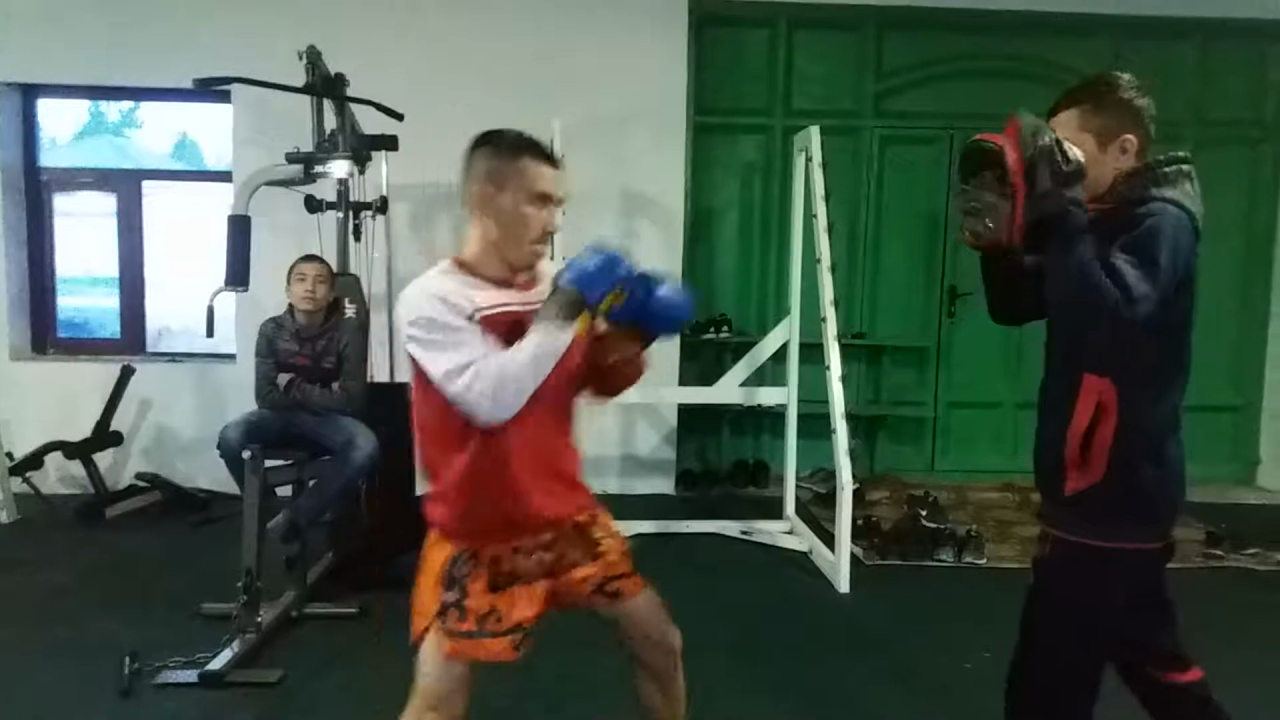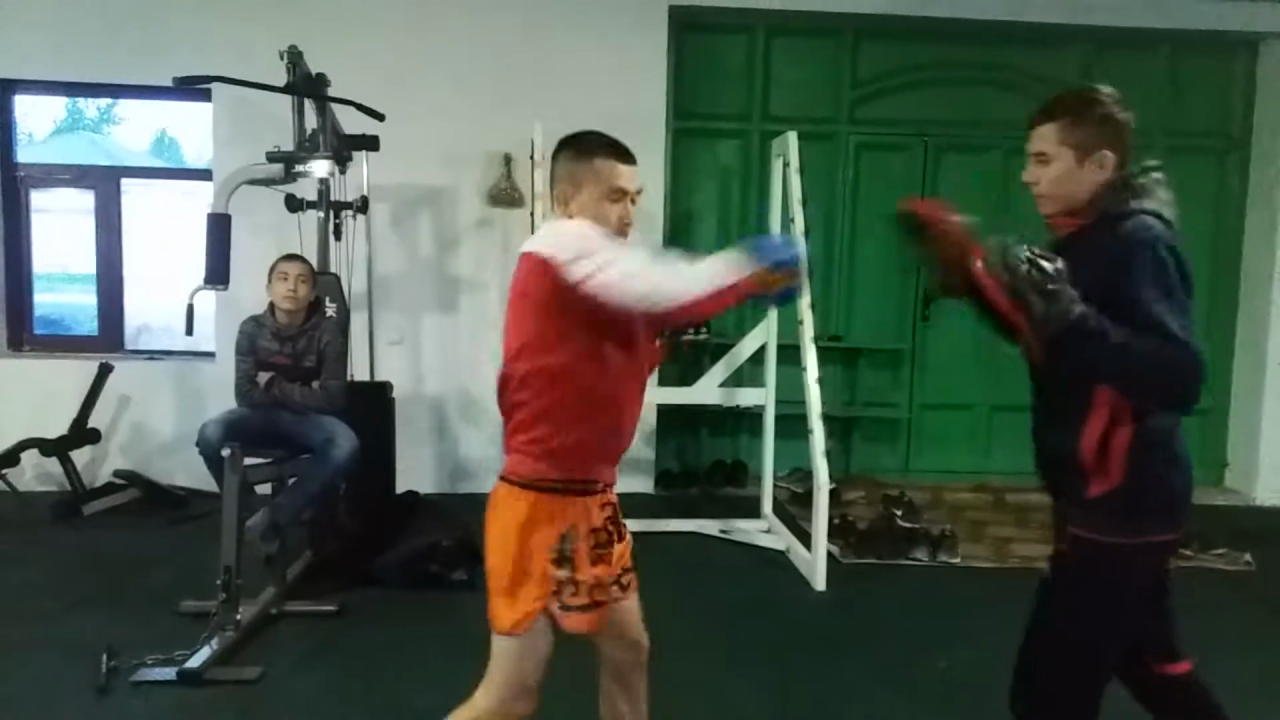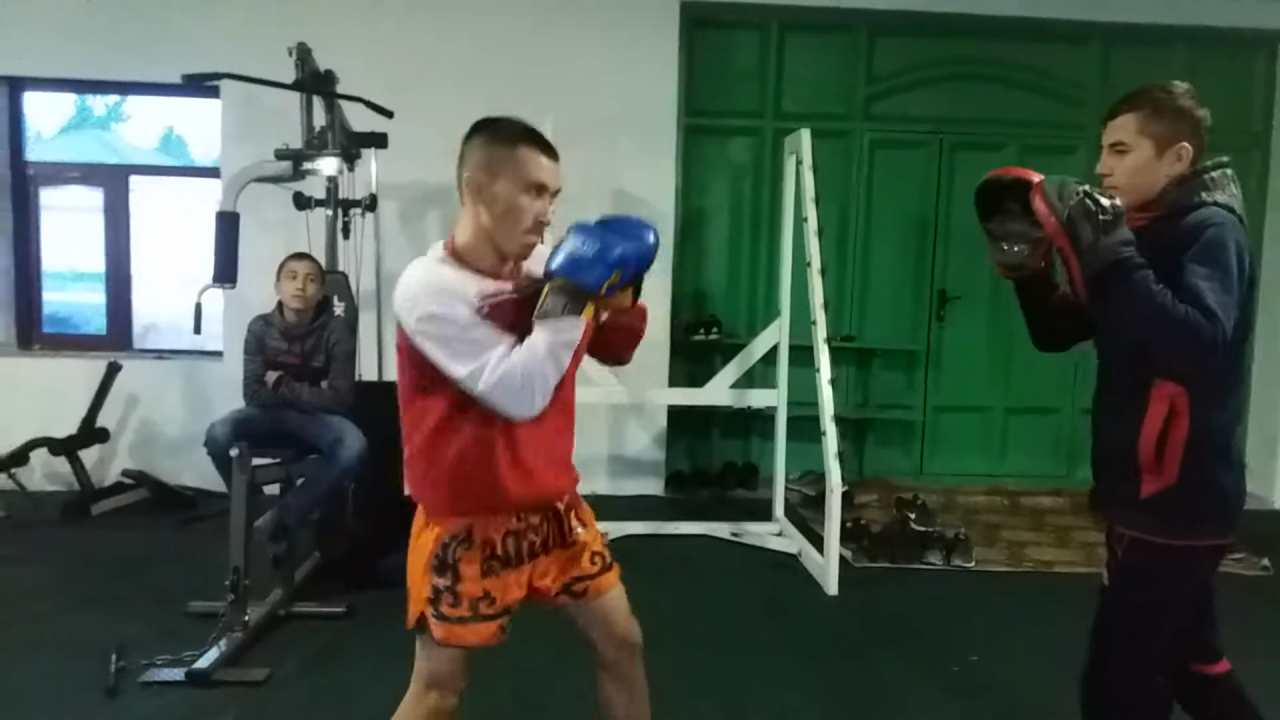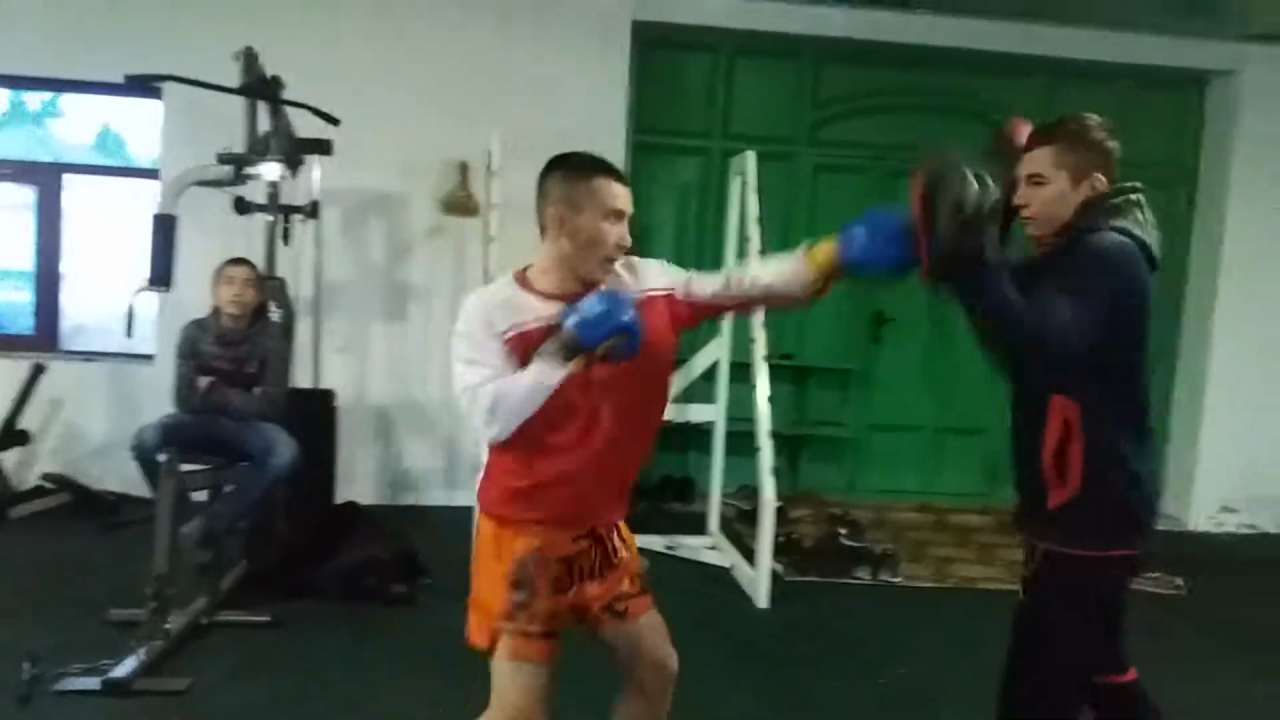
dt=0.5s
person 1, frame 1
left shoulder: (1158, 226)
right shoulder: (1109, 224)
left elbow: (1110, 328)
right elbow: (1013, 306)
left wrist: (1059, 216)
right wrist: (998, 237)
left hip: (1111, 494)
right hip: (1118, 490)
right knee: (1154, 662)
person 1, frame 2
left shoulder: (1140, 242)
right shoulder: (1083, 242)
left elbow: (1174, 378)
right elbow: (1040, 342)
left wrist: (1064, 320)
right wrist: (970, 273)
left hip: (1121, 502)
right hip: (1121, 498)
right knee: (1152, 662)
person 1, frame 3
left shoulder: (1209, 233)
right shoulder: (1147, 234)
left elbow: (1199, 348)
right elbow: (1057, 332)
left wrist: (1111, 260)
right wrist: (1028, 267)
left hip: (1175, 498)
right hip: (1152, 495)
right knee: (1189, 661)
person 1, frame 4
left shoulder: (1110, 258)
right shoulder: (1062, 258)
left elbow: (1039, 345)
right elbow: (991, 301)
left wrist: (965, 244)
right wrist: (974, 240)
left hip: (1090, 513)
right hip: (1081, 509)
person 2, frame 1
left shoulder: (552, 282)
right shoulder: (430, 304)
left elbow: (601, 378)
right elbow: (494, 398)
left wrist: (628, 337)
right wrist: (567, 317)
left hip: (569, 518)
right hip: (479, 541)
left knee: (661, 645)
person 2, frame 2
left shoulder: (583, 262)
right shoulder: (560, 244)
left elbow: (630, 353)
right elbow: (662, 288)
left wrist: (652, 331)
right wrist: (762, 266)
left hip: (589, 498)
right hip: (549, 504)
left knee: (627, 650)
person 2, frame 3
left shoulder: (543, 262)
right shoulder: (428, 289)
left elbow: (614, 349)
right elbow: (520, 393)
left wrist: (620, 295)
right wrist: (567, 301)
left hip: (551, 505)
right hip: (468, 524)
left knee: (623, 643)
person 2, frame 4
left shoulder: (640, 284)
right shoulder: (491, 310)
left elbow: (747, 284)
right elbow: (493, 417)
left wrist: (843, 252)
right wrist: (564, 350)
left hip: (597, 531)
right hip: (526, 538)
left knee: (657, 670)
person 3, frame 1
left shoulder: (346, 333)
right shoulder: (271, 330)
left elbow: (350, 401)
right elbow: (266, 397)
left wrist: (295, 387)
right wrist: (320, 395)
left hip: (329, 420)
right hip: (283, 417)
left knee: (366, 449)
right knee: (230, 437)
left ankle: (291, 520)
person 3, frame 2
left shoulder: (327, 332)
right shoulder: (252, 329)
left elbow: (331, 399)
right elbow: (246, 395)
left wrist: (275, 385)
right wrist: (301, 393)
left hip: (309, 419)
right hip: (263, 416)
left knee: (346, 446)
right knee: (210, 435)
left ankle: (271, 519)
person 3, frame 3
left shoulder: (336, 332)
right shoulder: (260, 328)
left elbow: (338, 399)
right elbow: (254, 395)
left wrist: (283, 385)
right wrist: (309, 393)
left hip: (318, 419)
right hip: (271, 416)
left knee: (354, 447)
right knee: (218, 435)
left ankle: (280, 520)
person 3, frame 4
left shoulder: (270, 338)
right shoulder: (195, 332)
left elbow: (271, 406)
right elbow: (186, 399)
left wrist: (215, 391)
right wrist: (242, 399)
left hip: (249, 426)
right hip: (203, 421)
left knee: (285, 454)
right knee: (146, 440)
left ankle: (206, 526)
